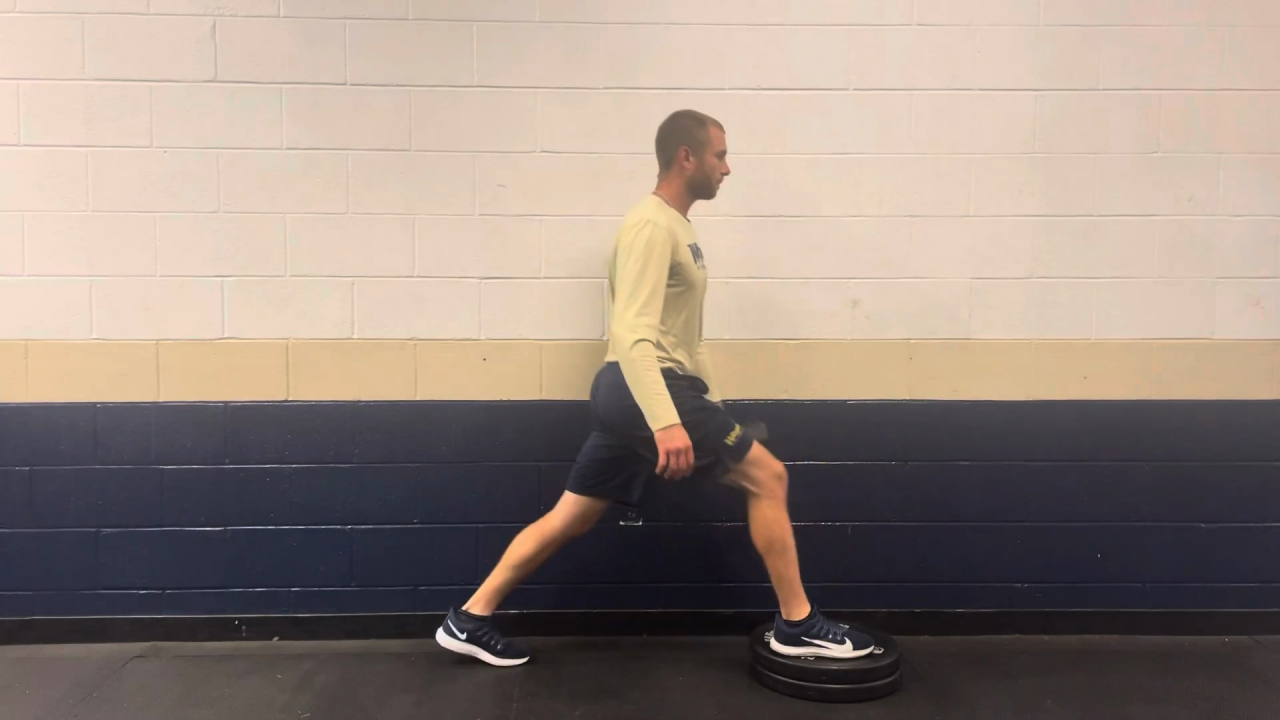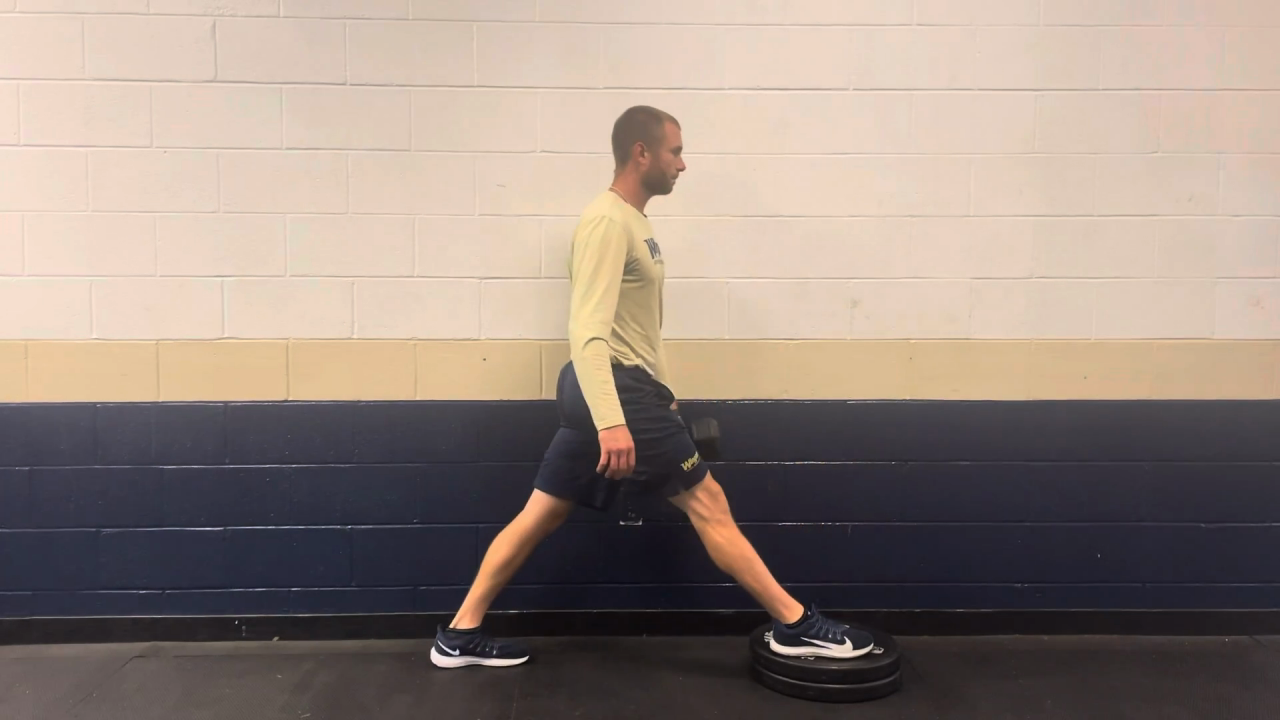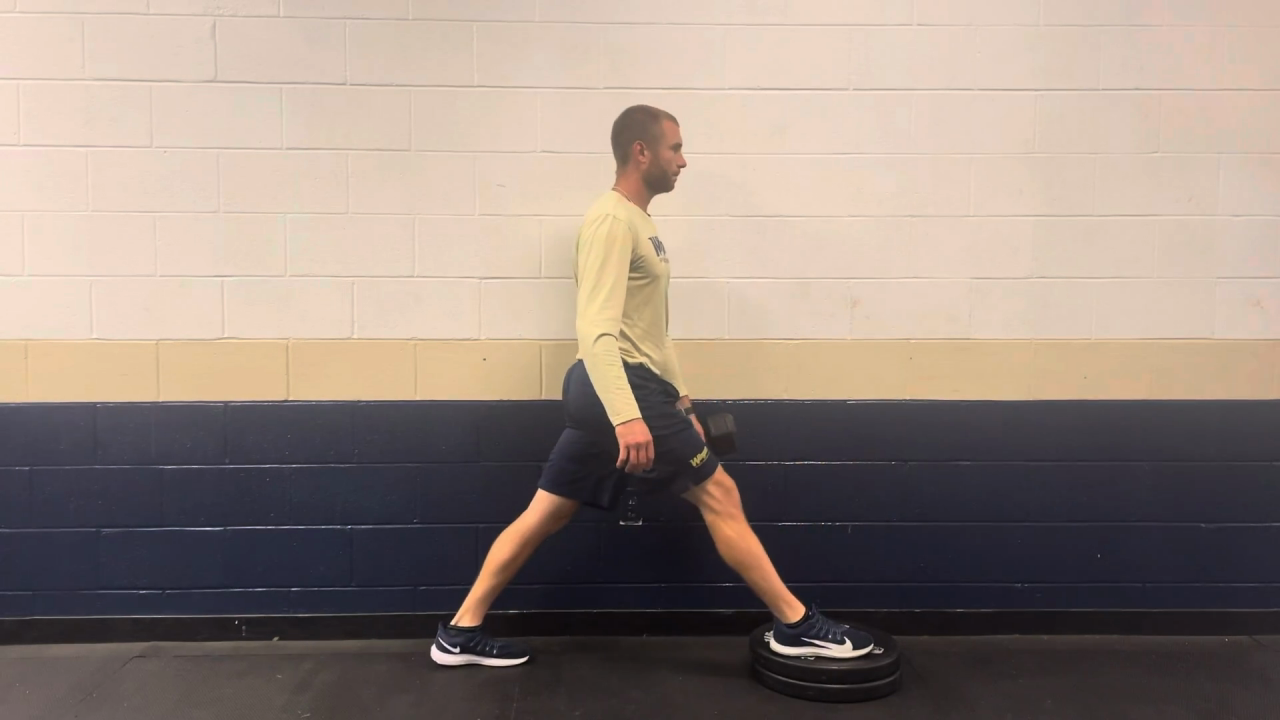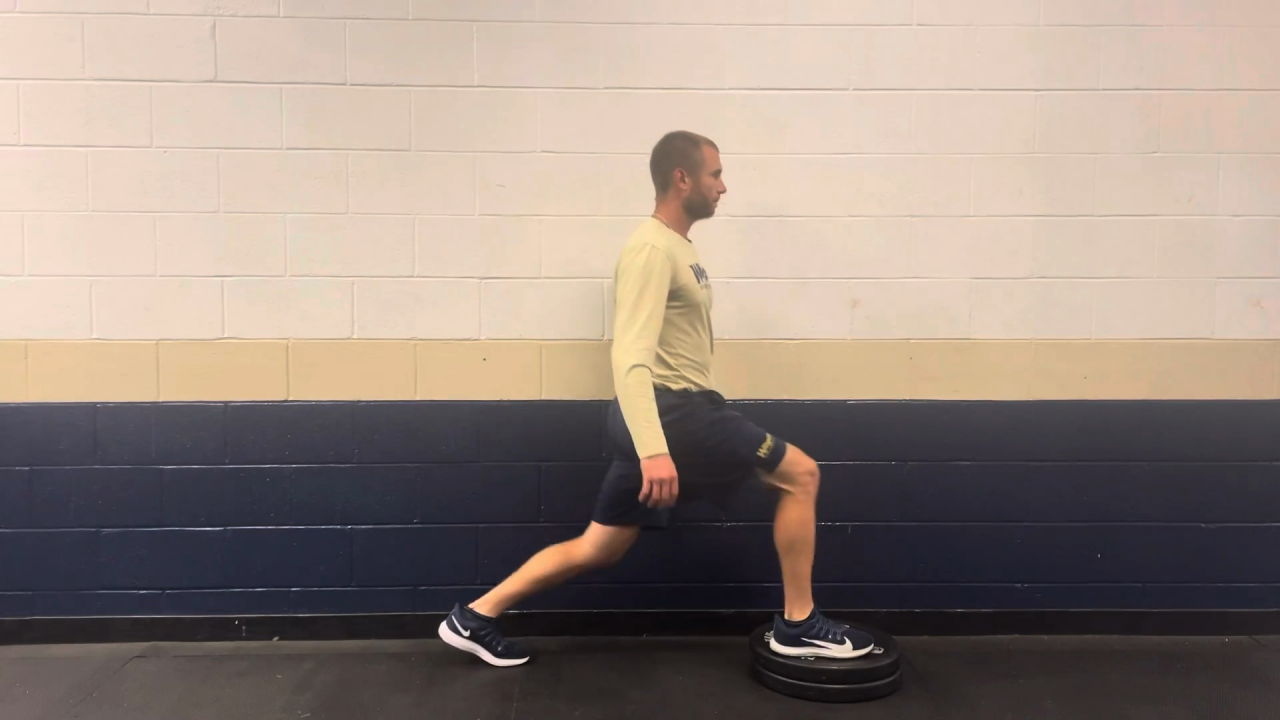
dt=0.4s
person 1, frame 1
left shoulder: (674, 226)
right shoulder: (652, 225)
left elbow: (682, 332)
right elbow: (633, 334)
left wrist: (711, 404)
right wrist: (667, 421)
left hip: (626, 394)
right hip: (644, 392)
left knee: (570, 517)
right knee: (768, 477)
left ankle: (470, 618)
right ankle: (798, 624)
person 1, frame 2
left shoulder: (631, 222)
right shoulder: (608, 223)
right elbow: (588, 331)
left wrist: (668, 401)
right wrist: (611, 421)
left hip: (601, 390)
right hip: (616, 389)
left knee: (540, 514)
right knee: (707, 503)
left ankle: (460, 634)
right ankle: (796, 625)
person 1, frame 3
left shoulder: (633, 222)
right shoulder: (613, 221)
right elbow: (597, 330)
left wrist: (680, 400)
right wrist: (628, 416)
left hip: (604, 391)
right hip: (621, 389)
left knee: (545, 513)
right knee: (719, 495)
left ankle: (461, 631)
right ankle: (797, 625)
person 1, frame 4
left shoulder: (676, 247)
right shoulder: (653, 250)
right elbow: (631, 360)
right wrist: (655, 450)
left hip: (668, 410)
right hip: (672, 411)
left knee: (598, 547)
right knee: (800, 475)
left ankle: (476, 616)
right ankle: (799, 624)
